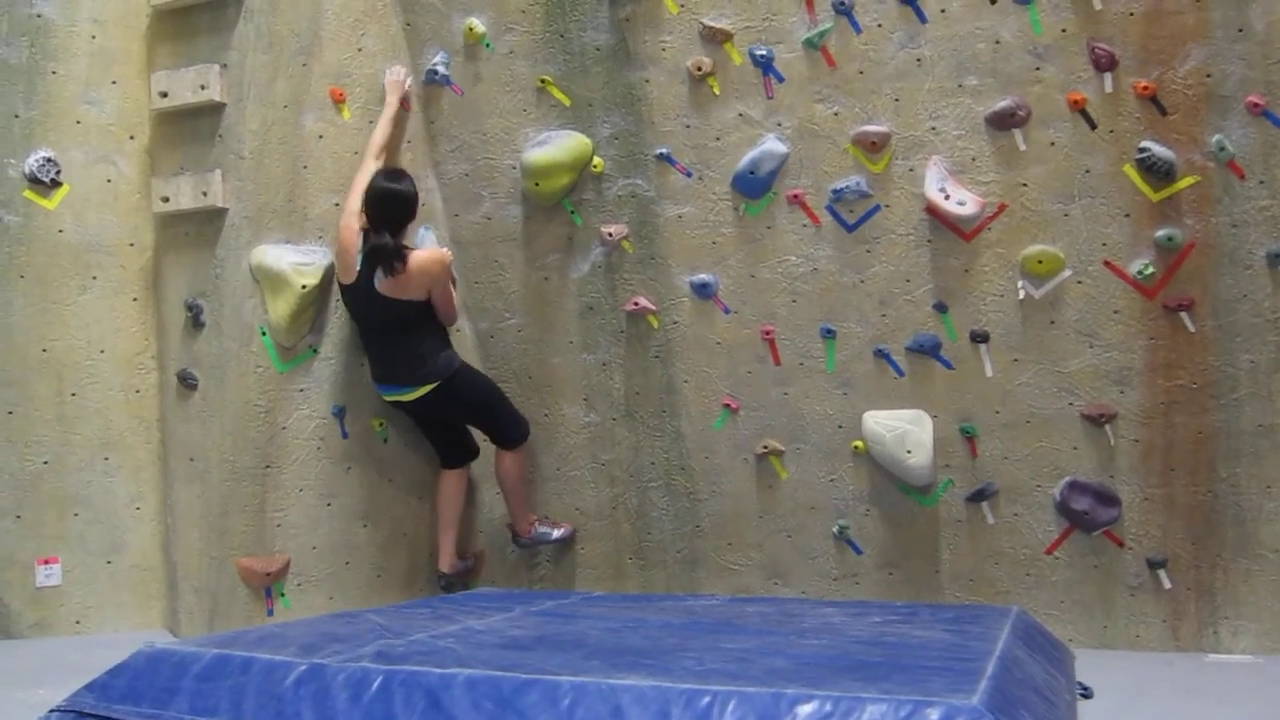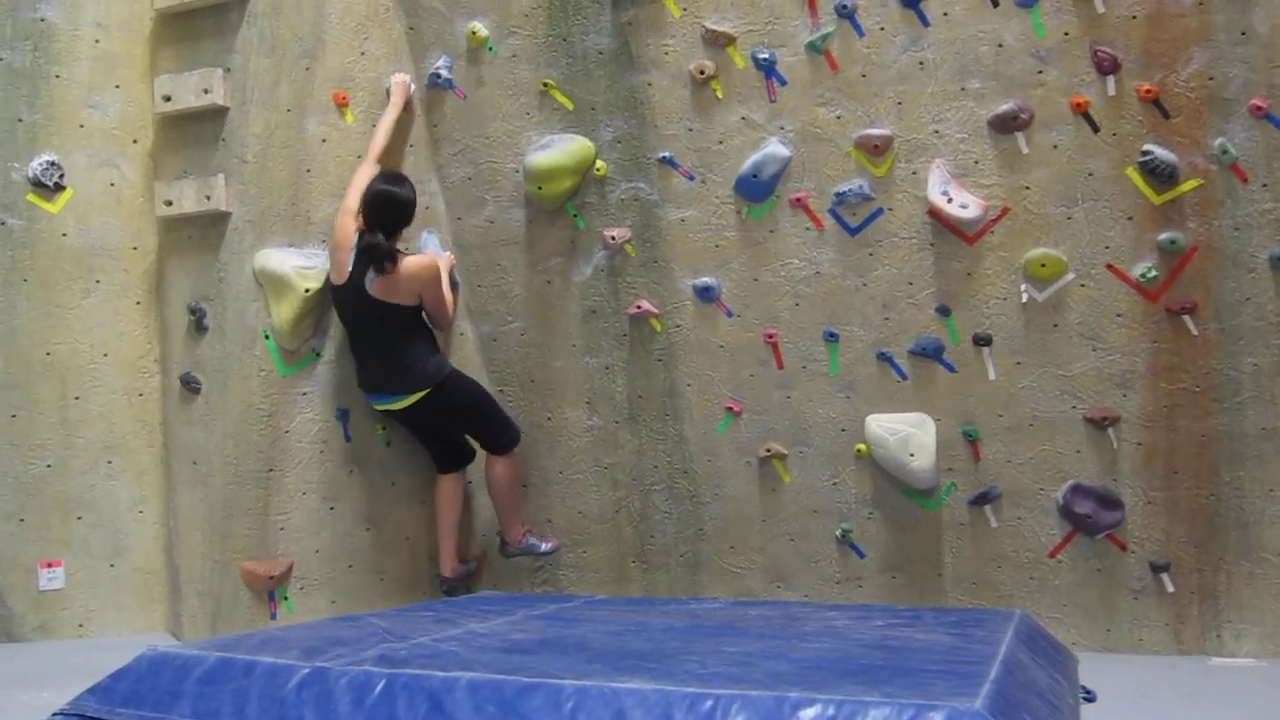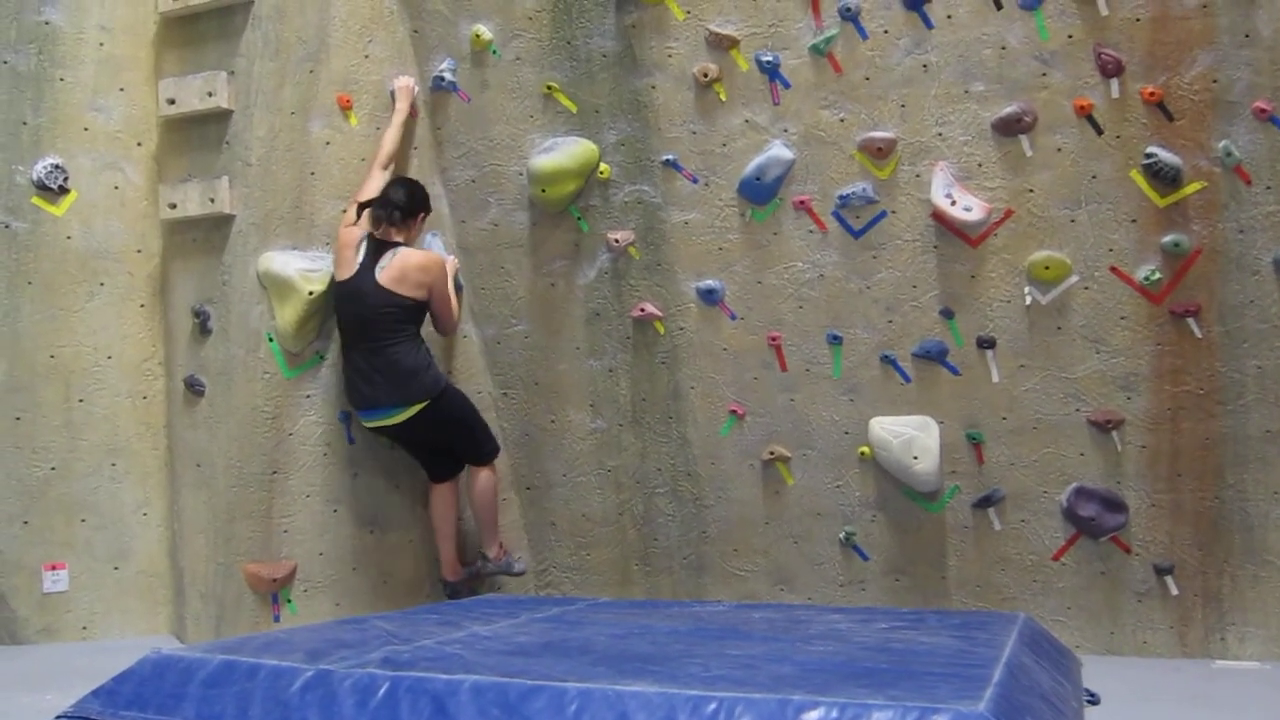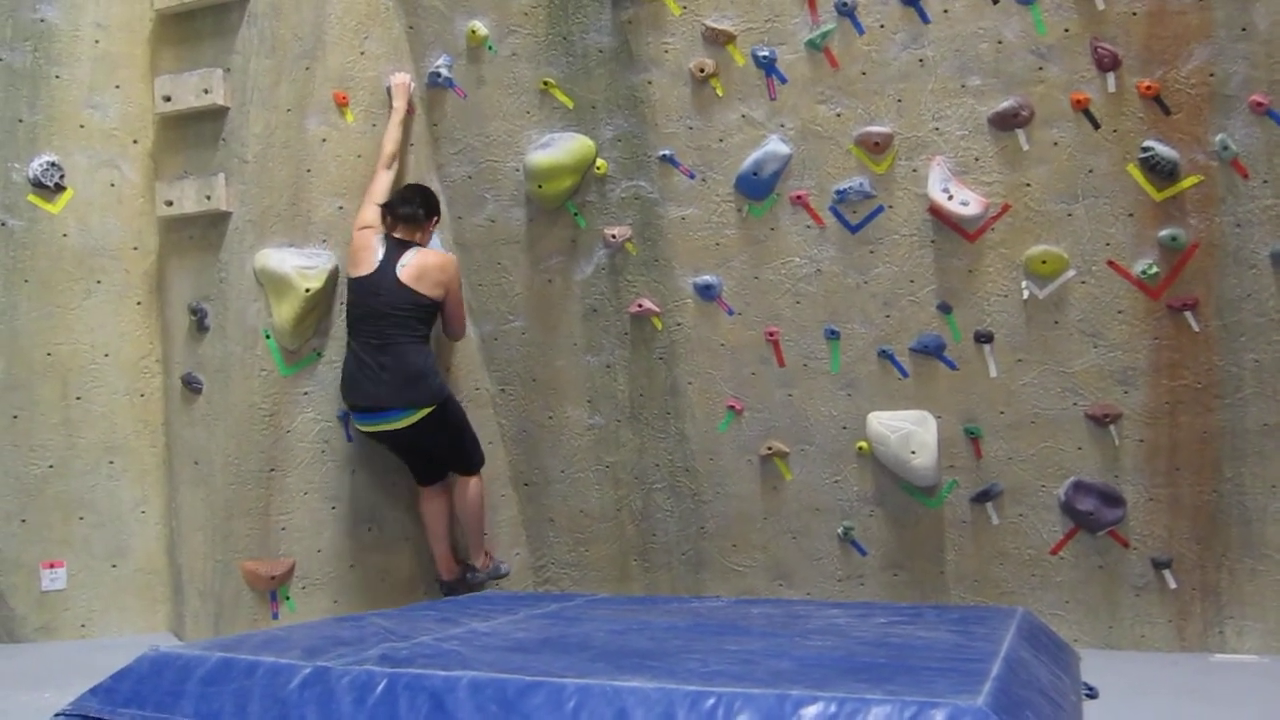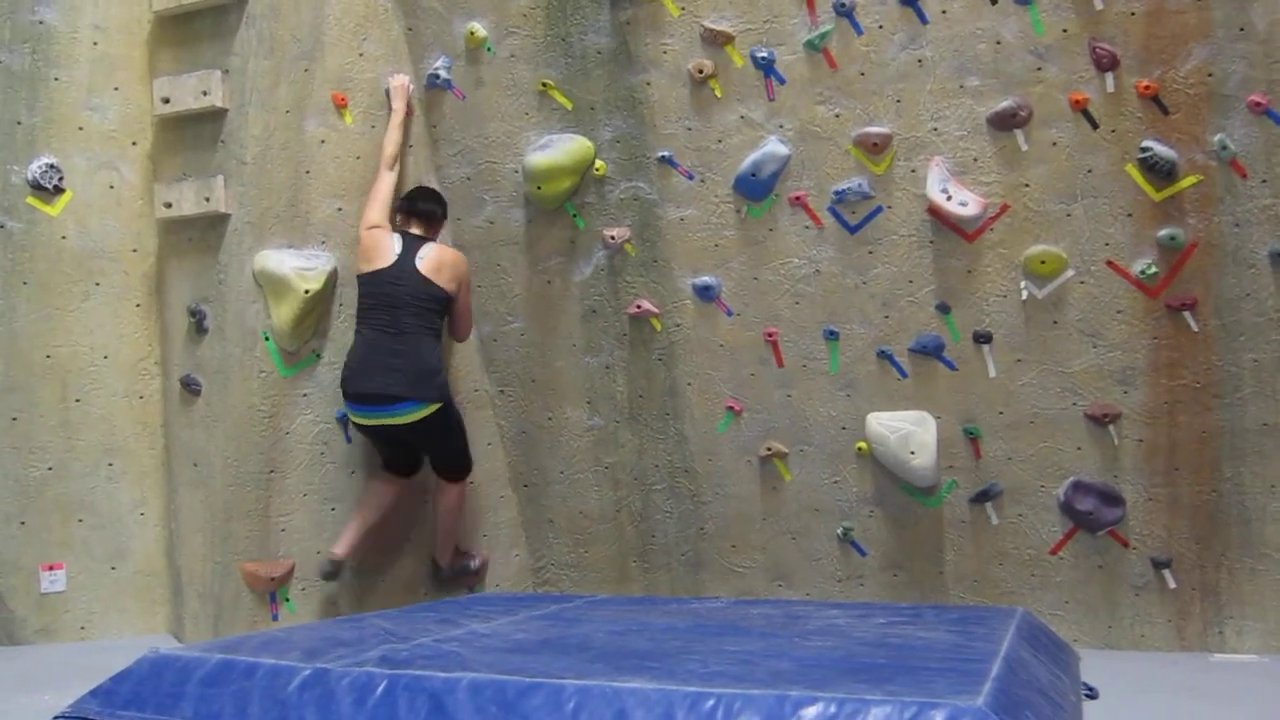
dt=0.4s
person 1, frame 1
left shoulder: (347, 241)
right shoulder: (427, 263)
left elbow: (372, 161)
right elbow: (449, 317)
left wrist: (393, 100)
left hip: (392, 387)
right hip: (438, 379)
left knee: (455, 456)
right knee: (513, 435)
left ankle: (448, 565)
right ankle: (524, 528)
person 1, frame 2
left shoulder: (343, 242)
right shoulder: (418, 269)
left elbow: (370, 160)
right elbow: (444, 322)
left wrist: (396, 100)
right wrist: (443, 272)
left hip: (381, 392)
right hip: (427, 384)
left knee: (451, 459)
right knee: (503, 440)
left ankle: (450, 568)
right ankle: (514, 536)
person 1, frame 3
left shoulder: (348, 241)
right shoulder: (425, 263)
left elbow: (380, 167)
right elbow: (449, 326)
left wrist: (401, 107)
right wrist: (448, 275)
left hip: (368, 405)
right hip: (417, 396)
left knee: (443, 469)
right knee: (482, 457)
left ankle: (453, 573)
right ankle: (492, 554)
person 1, frame 4
left shoulder: (362, 243)
right shoulder: (441, 264)
left elbow: (384, 167)
right elbow: (456, 332)
left wrist: (398, 106)
left hip: (363, 408)
right hip: (416, 399)
left knee: (429, 476)
right knee: (468, 468)
left ankle: (448, 574)
right ankle: (479, 563)
person 1, frame 5
left shoulder: (372, 240)
right shoulder: (452, 262)
left elbow: (387, 168)
right elbow: (461, 333)
left wrist: (398, 107)
left hip: (361, 398)
right hip: (419, 397)
left knee: (396, 470)
right knee: (454, 472)
left ankle: (340, 553)
right ankle: (447, 562)
